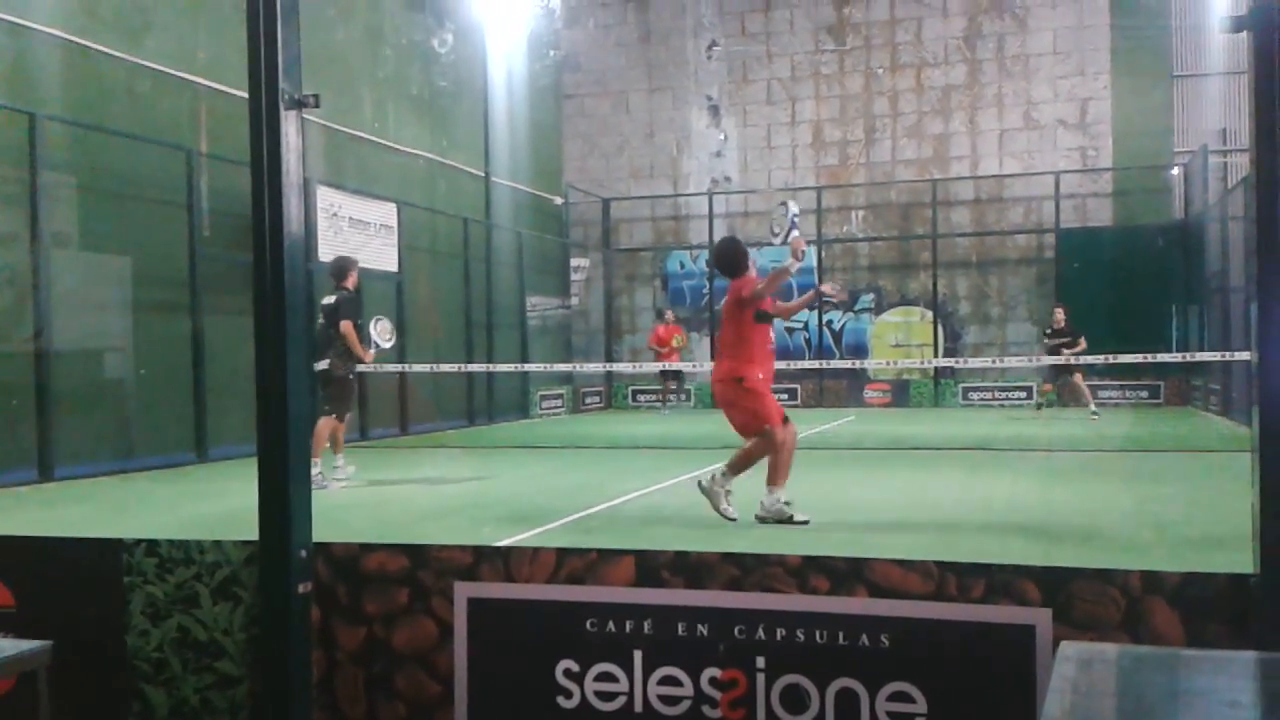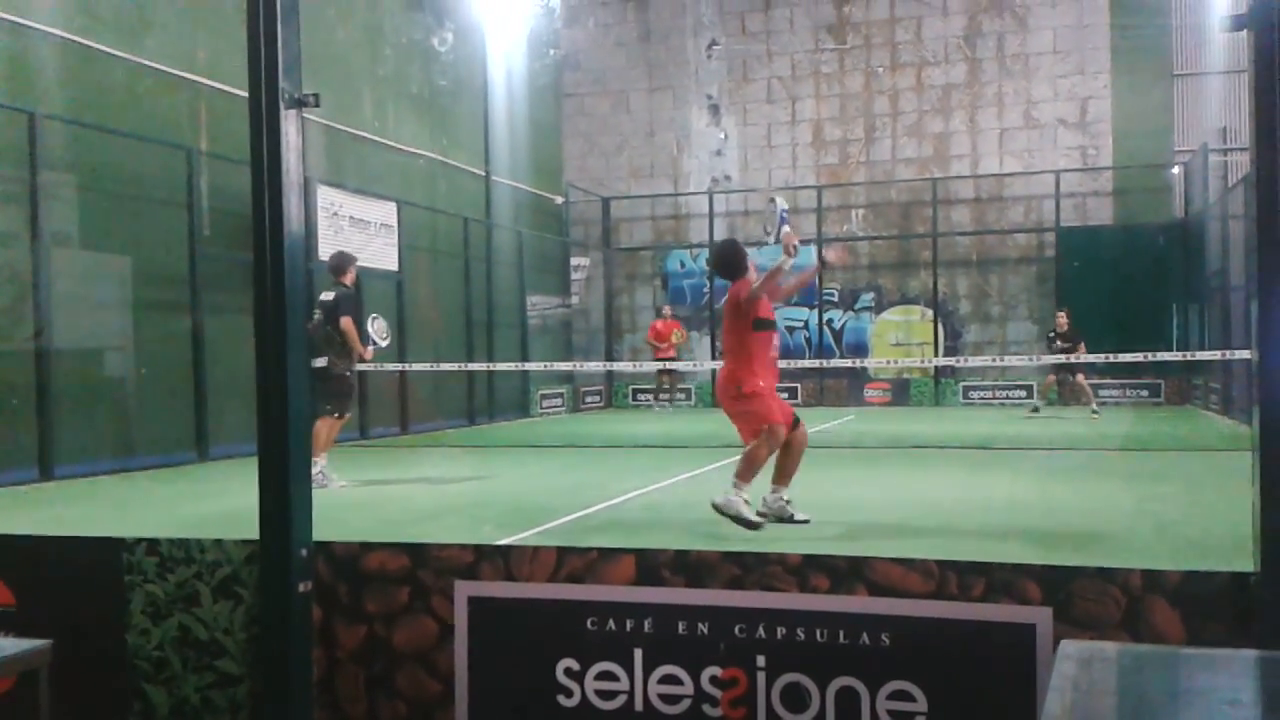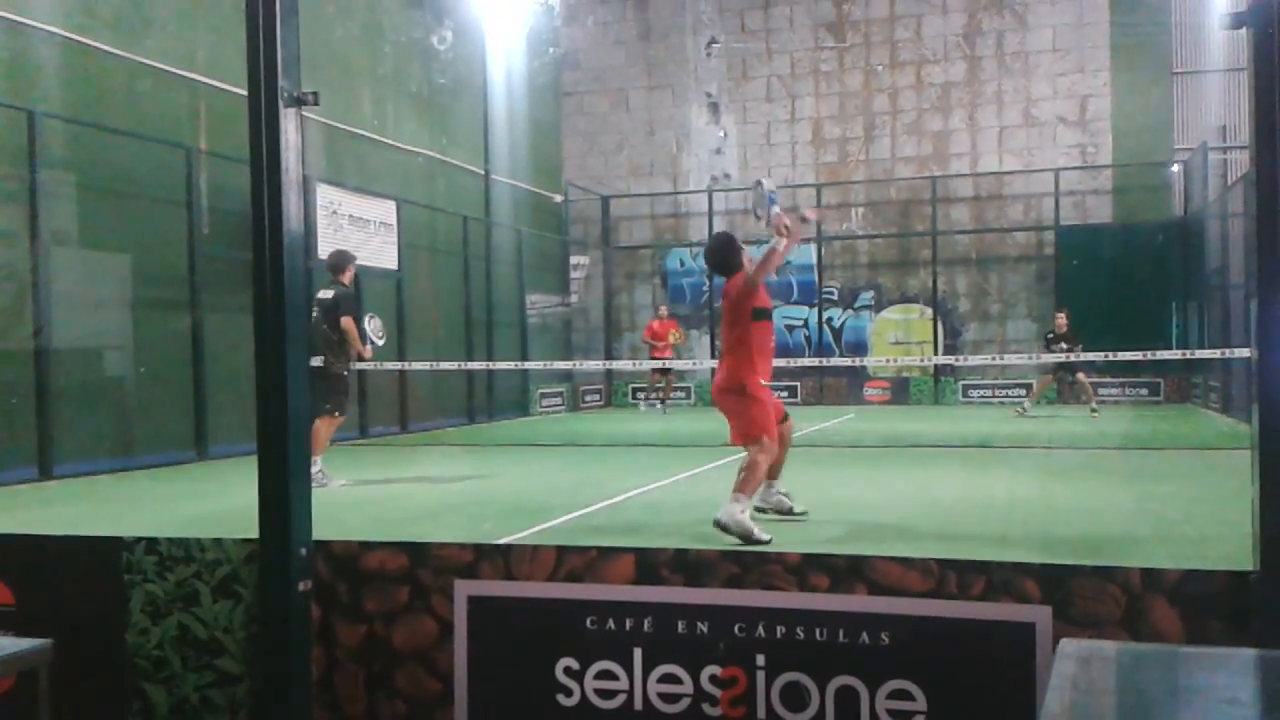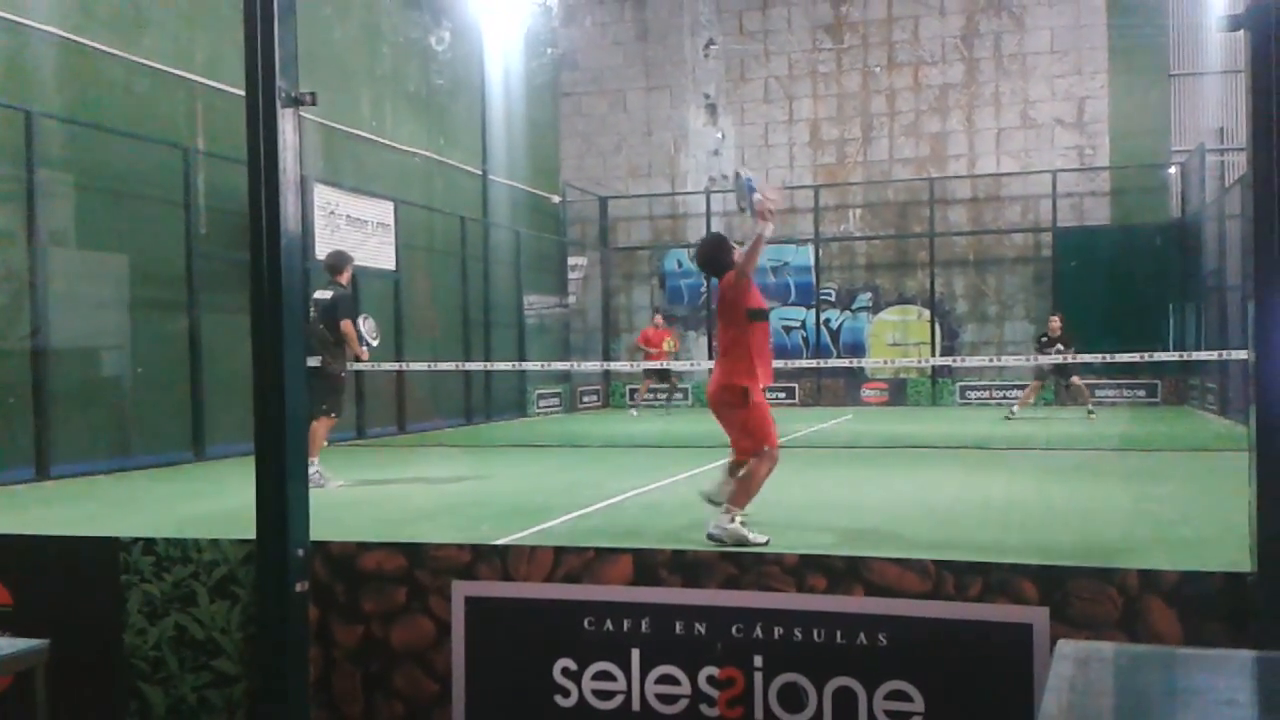
dt=0.1s
person 1, frame 1
left shoulder: (750, 291)
right shoulder: (745, 285)
left elbow: (782, 310)
right elbow: (763, 291)
left wrist: (817, 293)
right wrist: (794, 261)
left hip: (748, 378)
right hip: (738, 378)
left knee: (788, 435)
right knee: (774, 436)
left ankle: (773, 503)
right ankle: (719, 481)
person 1, frame 2
left shoulder: (752, 292)
right shoulder: (741, 292)
left elbow: (785, 288)
right elbow: (758, 292)
left wrist: (818, 267)
right wrist: (787, 258)
left hip: (757, 384)
right hip: (743, 386)
left knee: (798, 435)
right knee: (772, 433)
left ankle: (776, 501)
right ankle: (733, 497)
person 1, frame 3
left shoulder: (746, 283)
right shoulder: (739, 284)
left elbow: (770, 265)
right elbow: (755, 277)
left wrist: (785, 237)
right wrist: (779, 240)
left hip: (750, 383)
right hip: (740, 385)
left knee: (783, 431)
right knee: (765, 446)
left ankle: (770, 495)
right ankle: (734, 512)
person 1, frame 4
left shoulder: (735, 287)
right shoulder: (733, 285)
left elbow: (752, 255)
right elbow: (747, 261)
left wrist: (766, 219)
right wrist: (765, 225)
left hip: (735, 385)
right hip: (738, 388)
left knee: (757, 445)
right knee: (765, 455)
left ankle: (725, 489)
right ankle: (725, 522)
person 2, frame 1
left shoulder: (328, 300)
right shoulder: (348, 298)
right elbow: (346, 328)
left wrist: (356, 350)
right wrist: (362, 354)
left hip: (326, 364)
right hip: (339, 367)
left knee: (339, 416)
right knee: (330, 416)
left ankle: (339, 465)
right ankle: (314, 471)
person 2, frame 2
left shoulder: (325, 296)
right shoulder: (346, 295)
right elbow: (346, 325)
right wrist: (362, 351)
left hip: (321, 361)
right hip: (336, 364)
left knee: (340, 415)
right knee: (328, 416)
left ankle: (321, 463)
right ankle: (315, 472)
person 2, frame 3
left shoulder: (322, 294)
right shoulder: (345, 294)
right elbow: (346, 324)
right wrist: (361, 350)
left hip: (319, 361)
right hip: (333, 364)
left knee: (334, 415)
right knee: (327, 415)
left ankle: (315, 465)
right ankle: (314, 471)
person 2, frame 4
left shoulder: (317, 295)
right shoulder: (343, 296)
right elbow: (346, 327)
right wrist: (359, 351)
left hip: (314, 361)
right hip: (330, 364)
left knee: (324, 416)
right knee: (324, 416)
left ankle: (313, 465)
right ankle: (312, 471)
